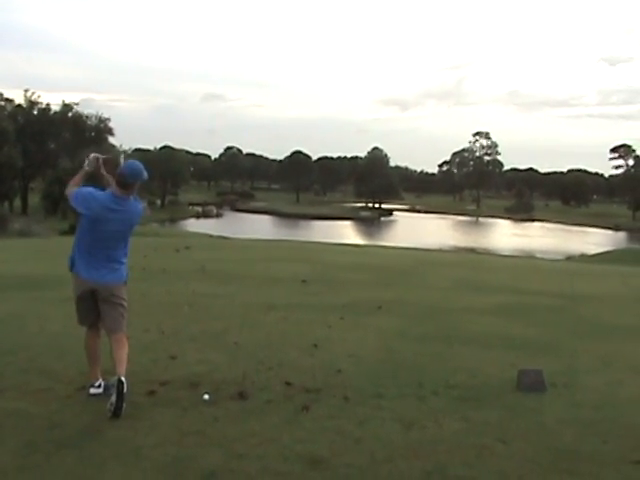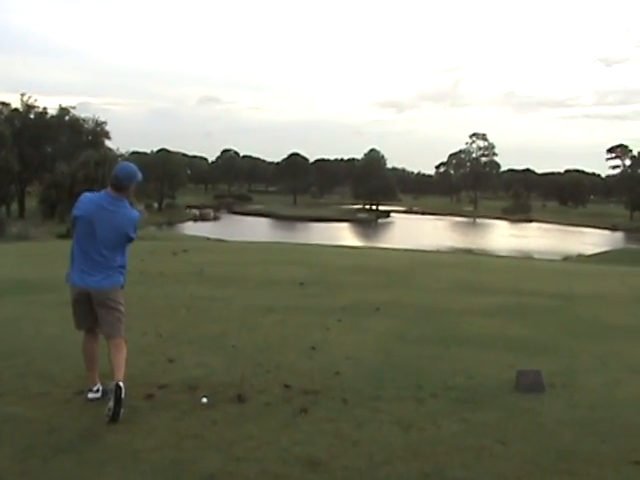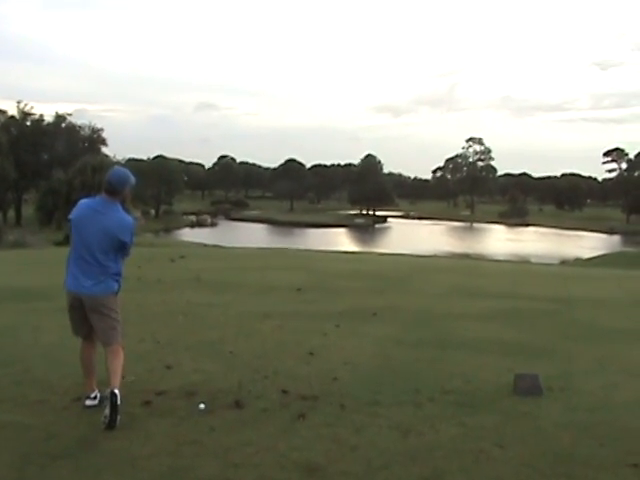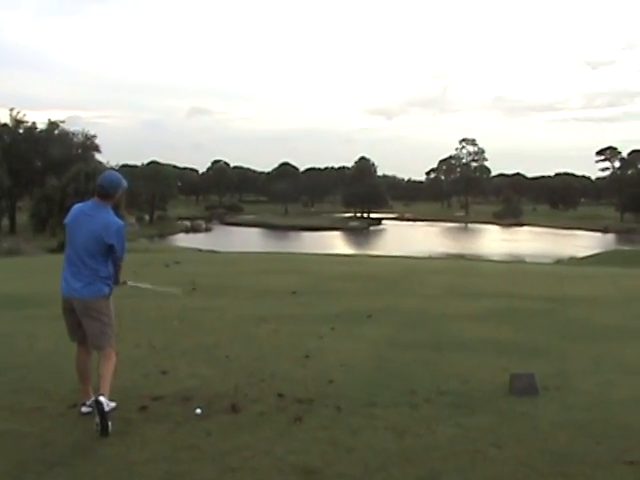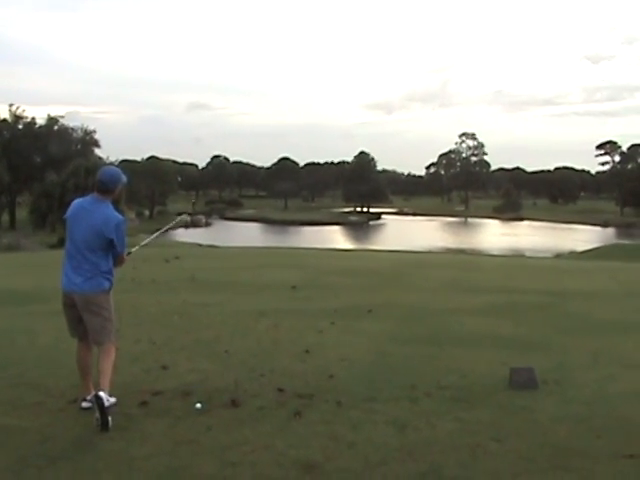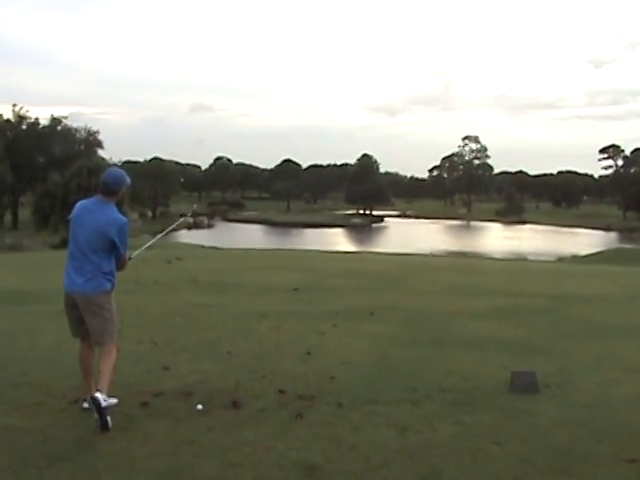
dt=0.3s
person 1, frame 1
left shoulder: (91, 199)
right shoulder: (136, 210)
left elbow: (70, 190)
left wrist: (88, 167)
right wrist: (103, 171)
left hip: (83, 276)
right hip: (112, 279)
left knee: (92, 328)
right knee: (117, 334)
left ankle: (95, 381)
right ankle: (120, 378)
person 1, frame 2
left shoulder: (85, 201)
right shoulder: (132, 217)
left hip: (79, 281)
right hip: (109, 284)
left knee: (90, 333)
right knee: (116, 338)
left ankle: (93, 386)
right ankle: (118, 383)
person 1, frame 3
left shoulder: (80, 207)
right shoulder: (125, 222)
left hip: (75, 287)
right hip: (103, 290)
left knee: (88, 339)
right knee: (113, 345)
left ankle: (91, 393)
right ankle: (114, 390)
person 1, frame 4
left shoulder: (75, 211)
right shoulder: (115, 225)
right elbow: (117, 264)
right wrist: (114, 281)
left hip: (69, 291)
right hip: (95, 294)
left knee: (83, 345)
right knee: (107, 350)
left ankle: (87, 399)
right ankle: (102, 397)
person 1, frame 5
left shoulder: (75, 207)
right shoulder: (114, 220)
right elbow: (119, 259)
right wrist: (117, 259)
left hip: (70, 286)
right hip: (95, 289)
left knee: (84, 341)
right knee: (106, 345)
left ankle: (88, 394)
right ankle: (102, 393)
person 1, frame 6
left shoulder: (79, 208)
right shoulder: (118, 221)
right elbow: (121, 263)
right wrist: (121, 262)
left hip: (72, 287)
right hip: (97, 289)
left knee: (86, 341)
right knee: (107, 345)
left ankle: (90, 395)
right ankle: (100, 394)
